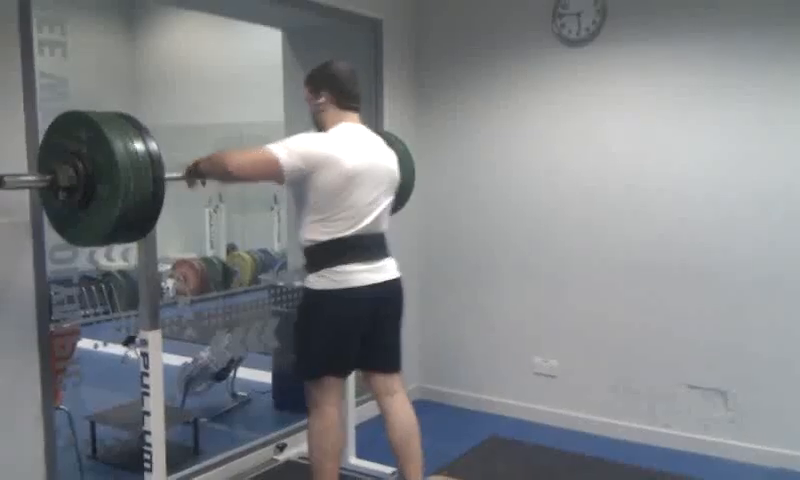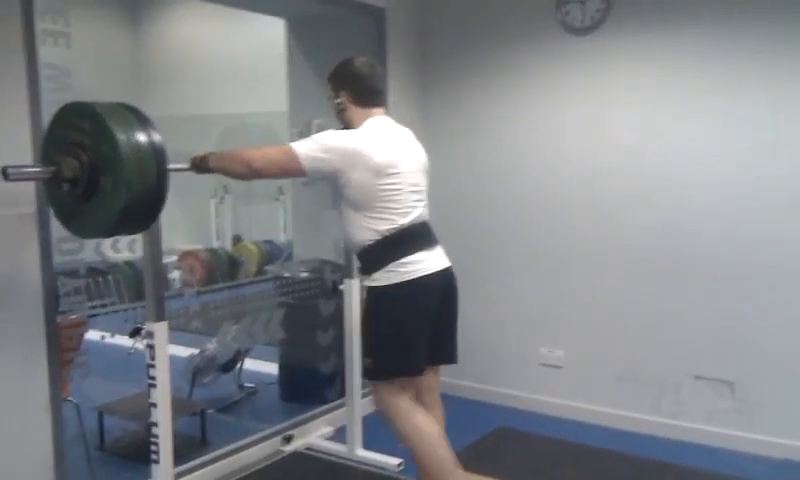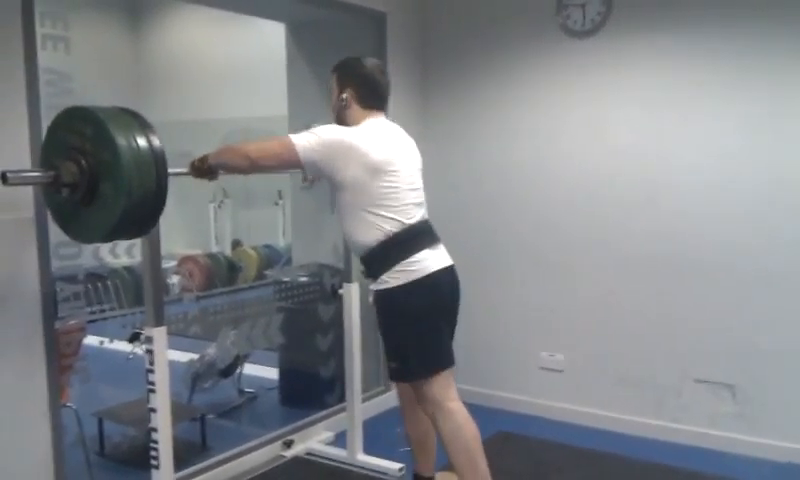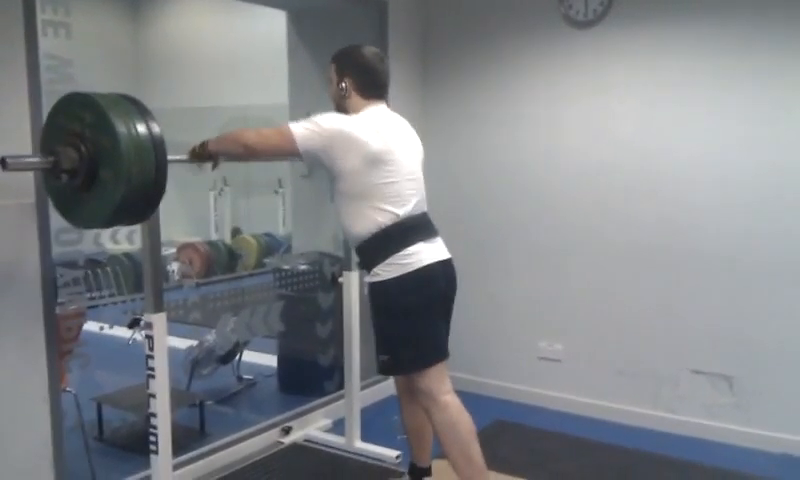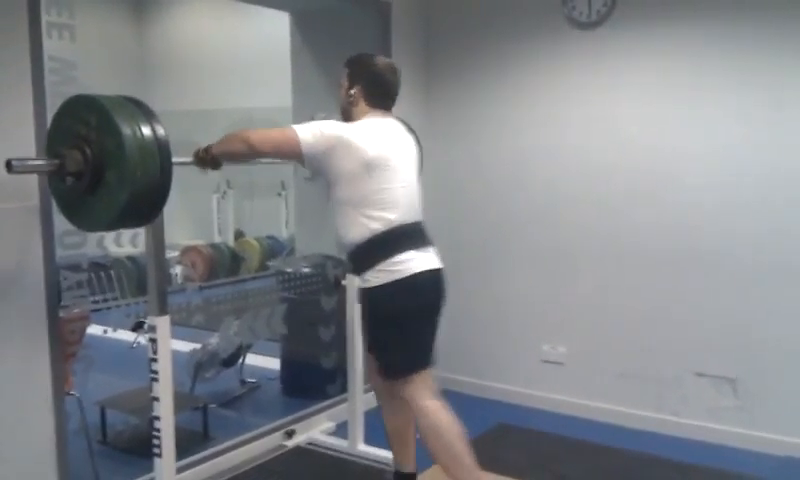
dt=0.7s
person 1, frame 1
left shoulder: (314, 148)
right shoulder: (385, 152)
left elbow: (236, 165)
left wrist: (199, 166)
left hip: (335, 289)
right hip: (385, 282)
left knee: (324, 400)
right knee: (390, 390)
person 1, frame 2
left shoulder: (345, 145)
right shoulder: (405, 138)
left elbow: (257, 163)
left wrist: (208, 160)
left hip: (398, 285)
right hip: (435, 272)
left knee: (394, 398)
right knee: (425, 392)
person 1, frame 3
left shoulder: (341, 142)
right shoulder: (395, 136)
left elbow: (254, 156)
left wrist: (208, 161)
right wrist: (309, 170)
left hip: (408, 284)
right hip: (432, 273)
left knee: (439, 396)
right knee: (412, 386)
person 1, frame 4
left shoulder: (341, 130)
right shoulder: (396, 125)
left elbow: (251, 143)
left wrist: (207, 148)
left hip: (403, 276)
right hip: (428, 265)
left knee: (434, 390)
right knee: (409, 380)
person 1, frame 5
left shoulder: (340, 137)
right shoulder: (399, 135)
left elbow: (256, 142)
left wrist: (211, 152)
left hip: (394, 282)
right hip: (421, 272)
left knee: (419, 397)
right knee: (384, 377)
